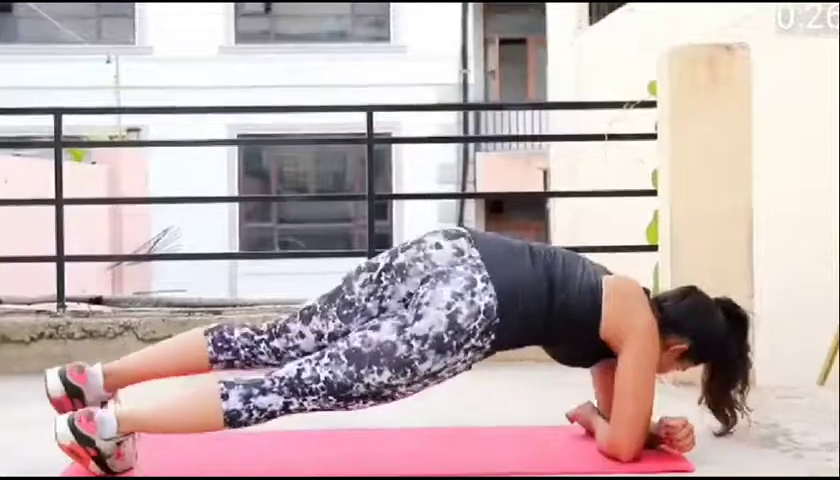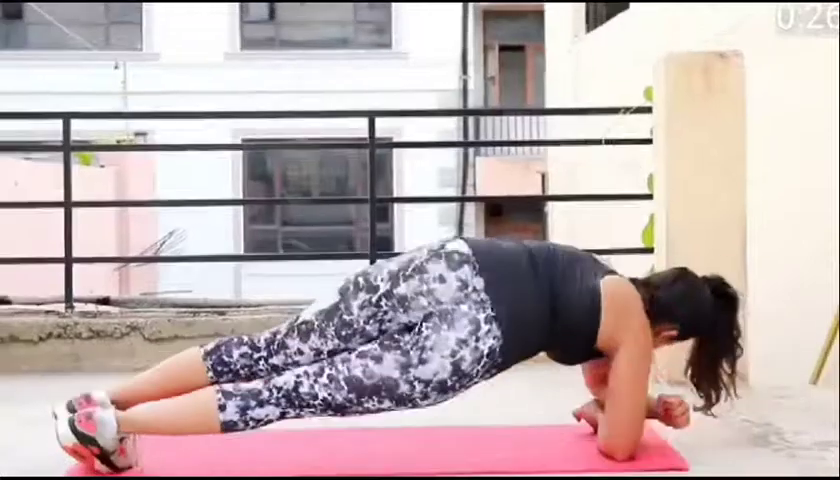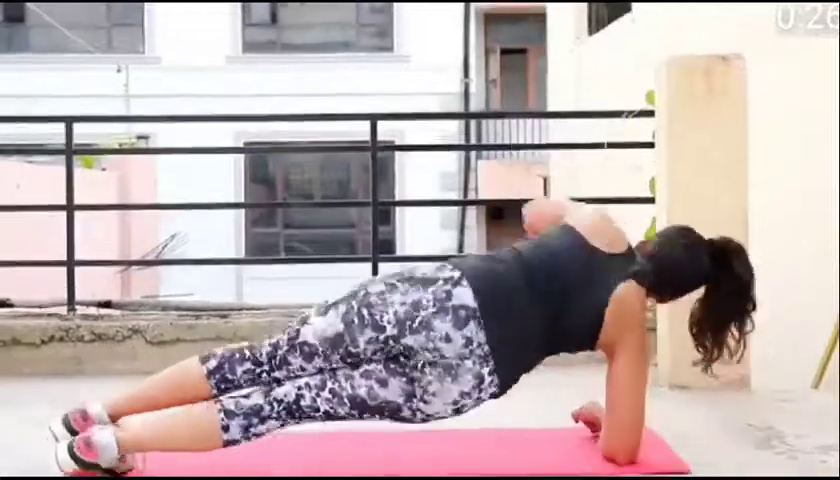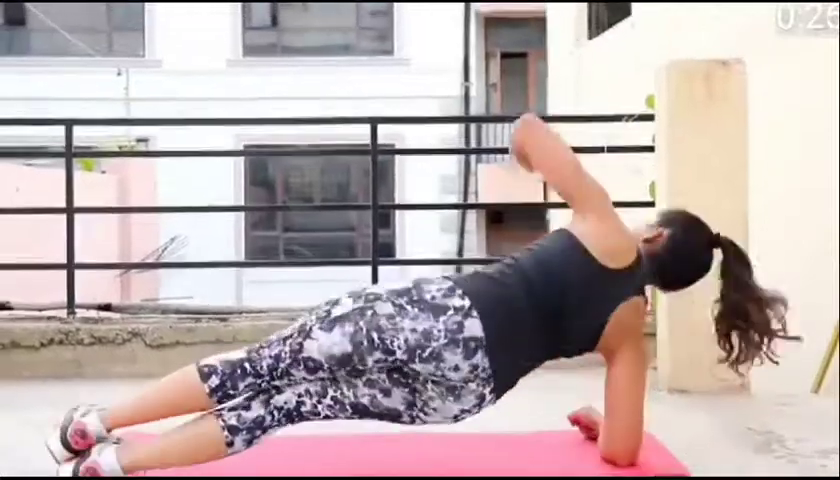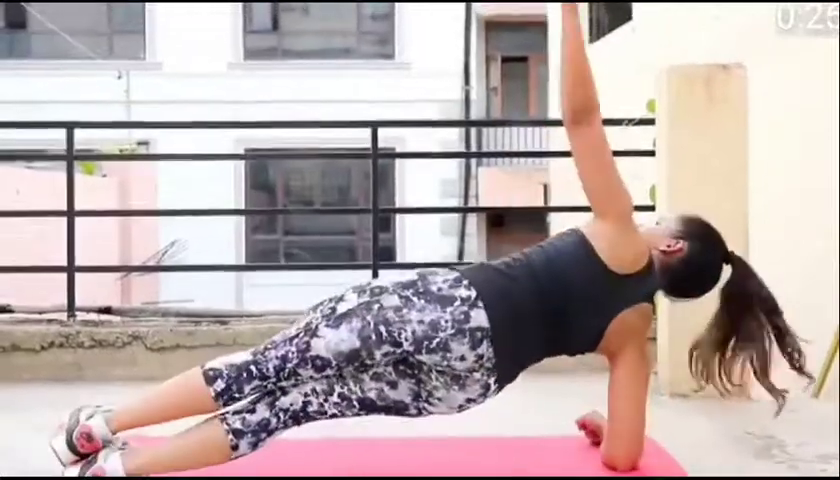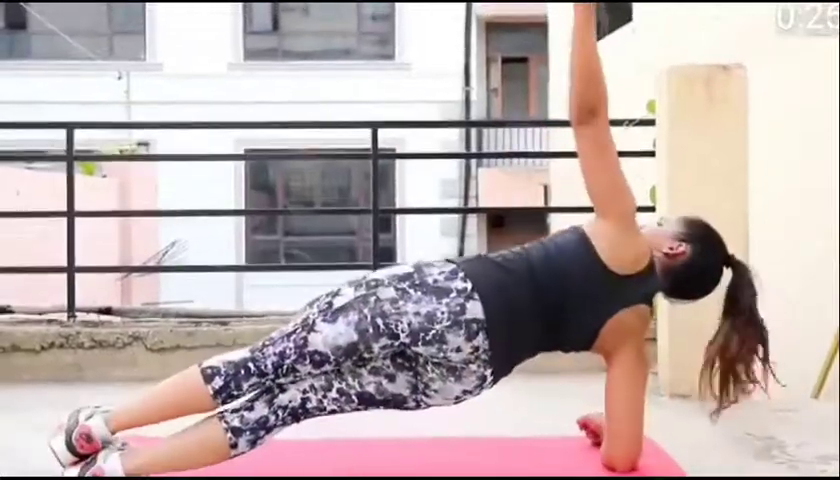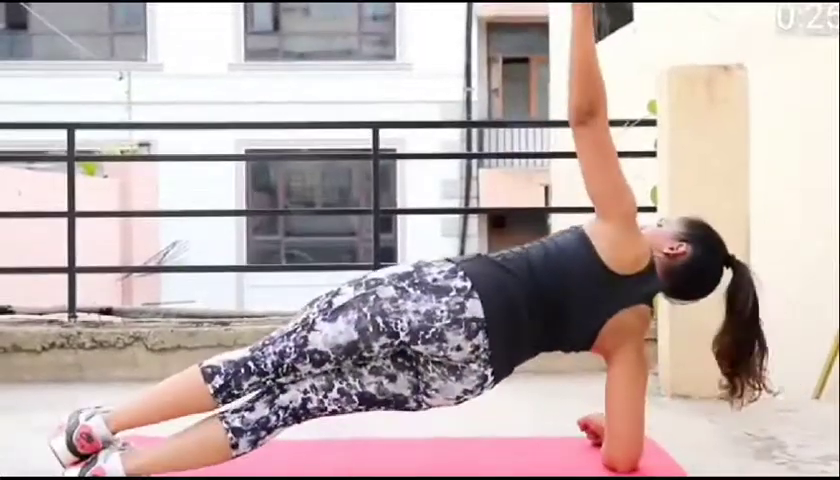
dt=0.2s
person 1, frame 1
left shoulder: (623, 303)
right shoulder: (642, 327)
left elbow: (610, 407)
right wrist: (592, 418)
left hip: (446, 255)
right hip: (464, 301)
left knee: (273, 343)
right knee: (298, 384)
left ankle: (94, 378)
right ankle: (112, 422)
person 1, frame 2
left shoulder: (612, 284)
right shoulder: (637, 327)
left elbow: (598, 382)
left wrist: (646, 405)
right wrist: (599, 411)
left hip: (442, 265)
right hip: (464, 330)
left knee: (268, 355)
right knee: (298, 394)
left ankle: (104, 398)
right ankle: (112, 424)
person 1, frame 3
left shoulder: (598, 226)
right shoulder: (632, 316)
left elbow: (532, 214)
right wrist: (600, 416)
left hip: (433, 291)
right hip: (458, 370)
left knee: (263, 365)
right knee: (288, 400)
left ankle: (100, 414)
person 1, frame 4
left shoulder: (604, 227)
right shoulder: (628, 327)
left elbow: (527, 133)
left wrist: (541, 153)
left hip: (437, 310)
right hip: (461, 381)
left knee: (260, 370)
right knee: (282, 406)
person 1, frame 5
left shoulder: (623, 233)
right shoulder: (632, 332)
left elbow: (580, 115)
left hip: (436, 303)
right hip: (465, 373)
left knee: (262, 372)
right knee: (289, 406)
person 1, frame 6
left shoulder: (623, 232)
right shoulder: (630, 333)
left elbow: (588, 115)
left hip: (436, 296)
right hip: (459, 366)
left knee: (263, 369)
right knee: (287, 403)
person 1, frame 7
left shoulder: (623, 233)
right shoulder: (630, 334)
left elbow: (587, 116)
left hip: (438, 298)
right hip: (462, 364)
left knee: (263, 369)
right knee: (288, 404)
